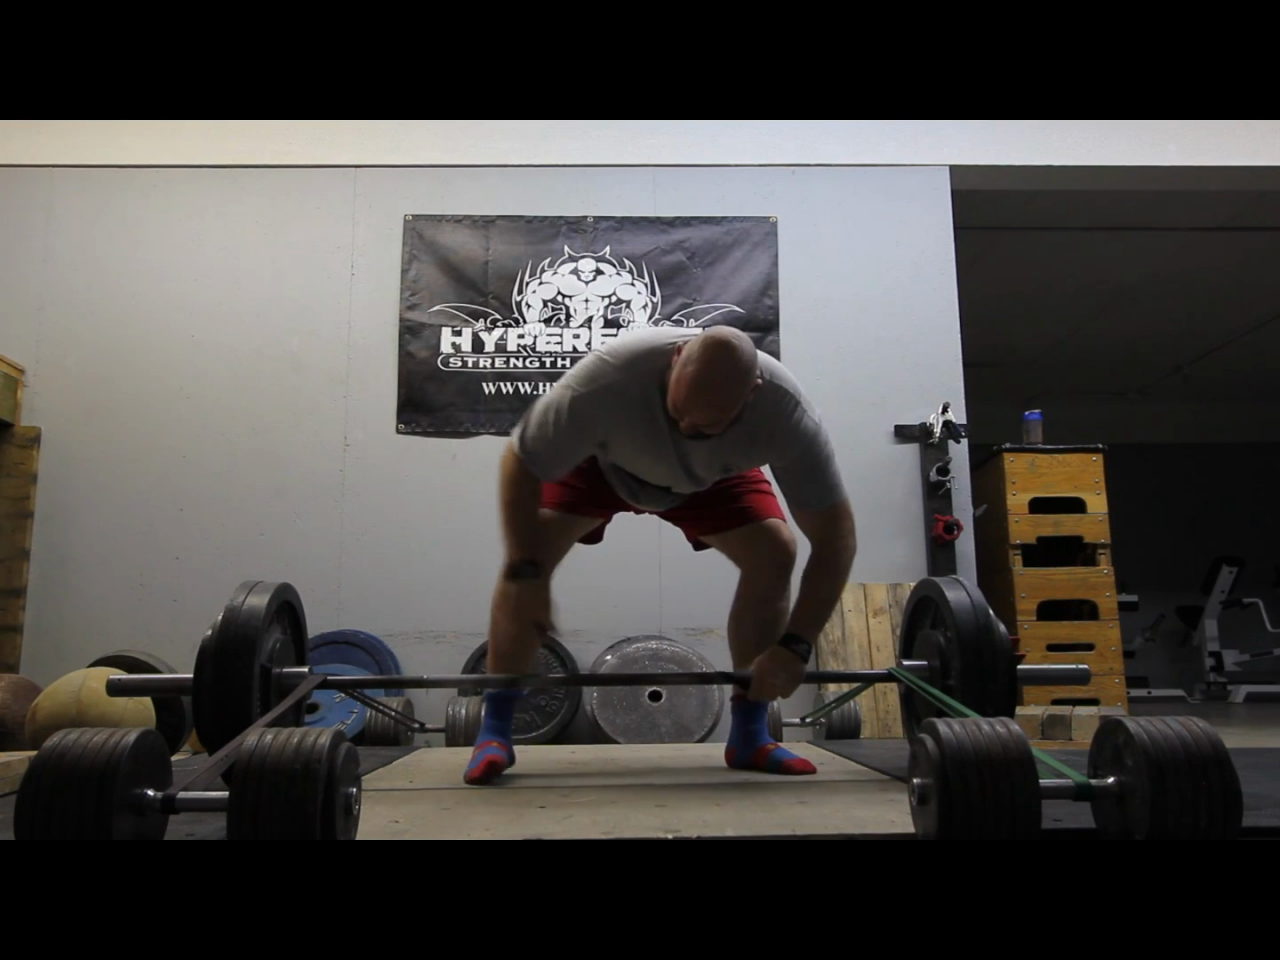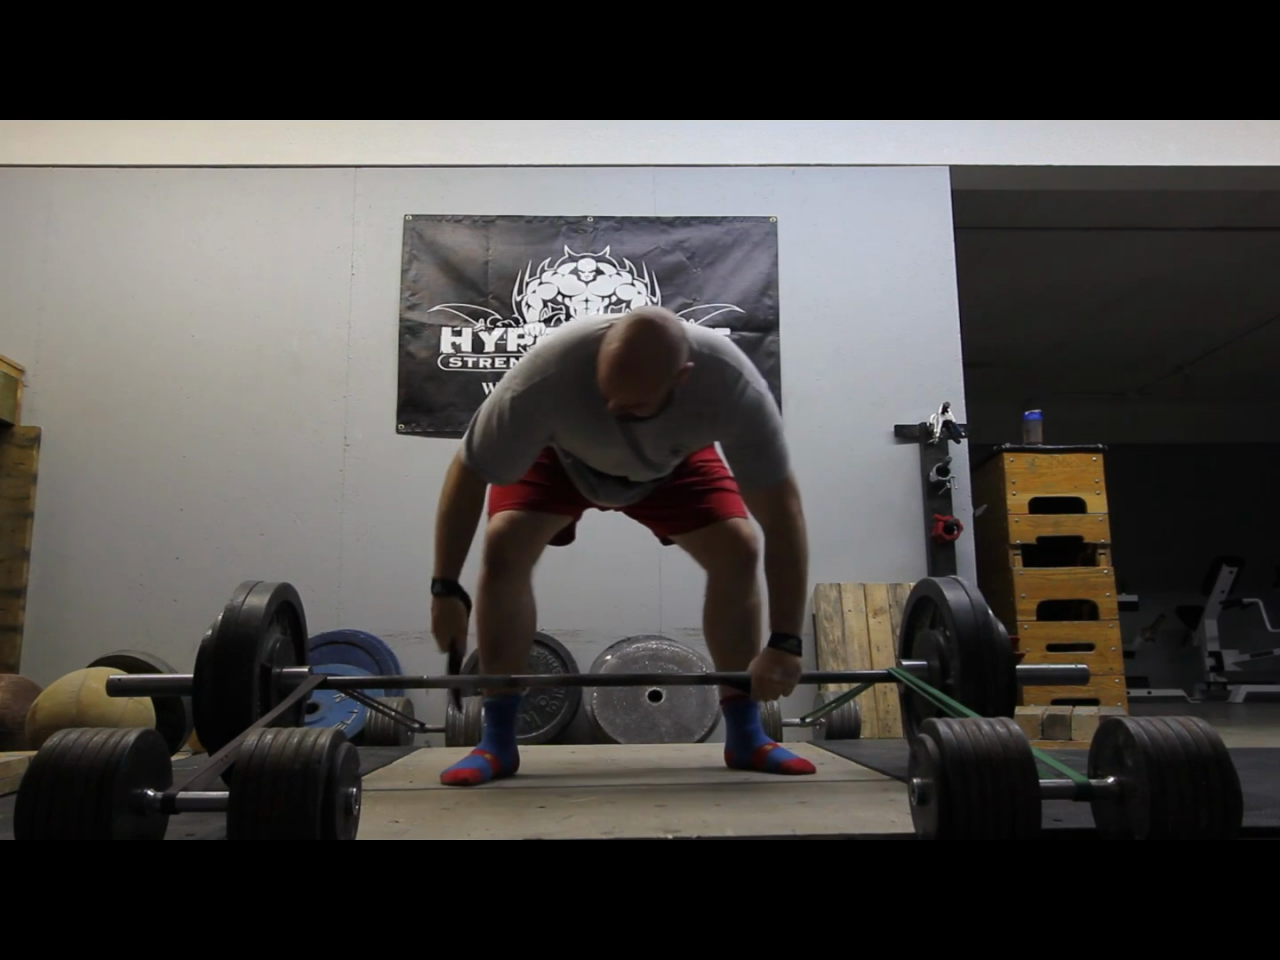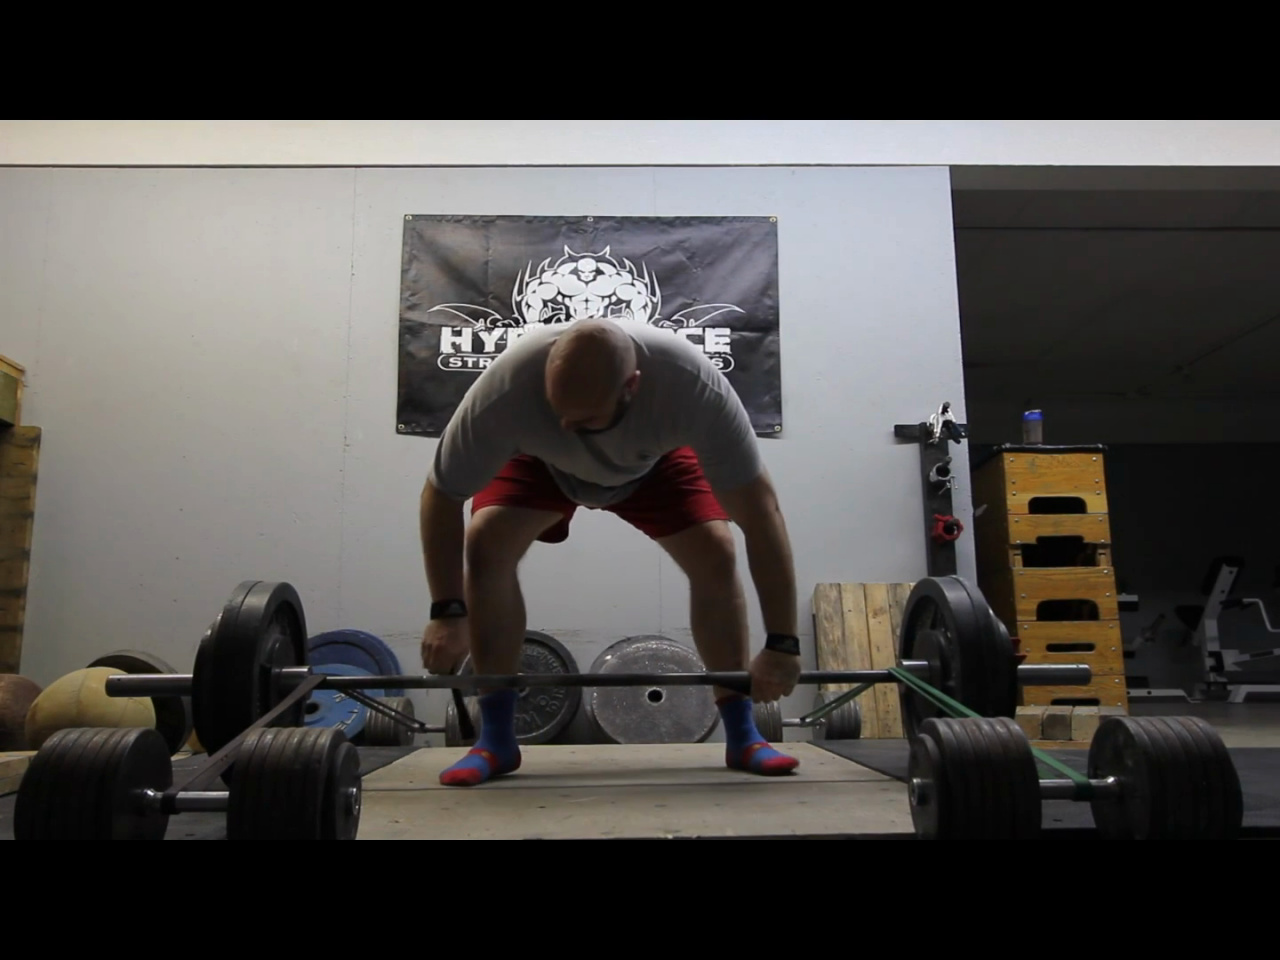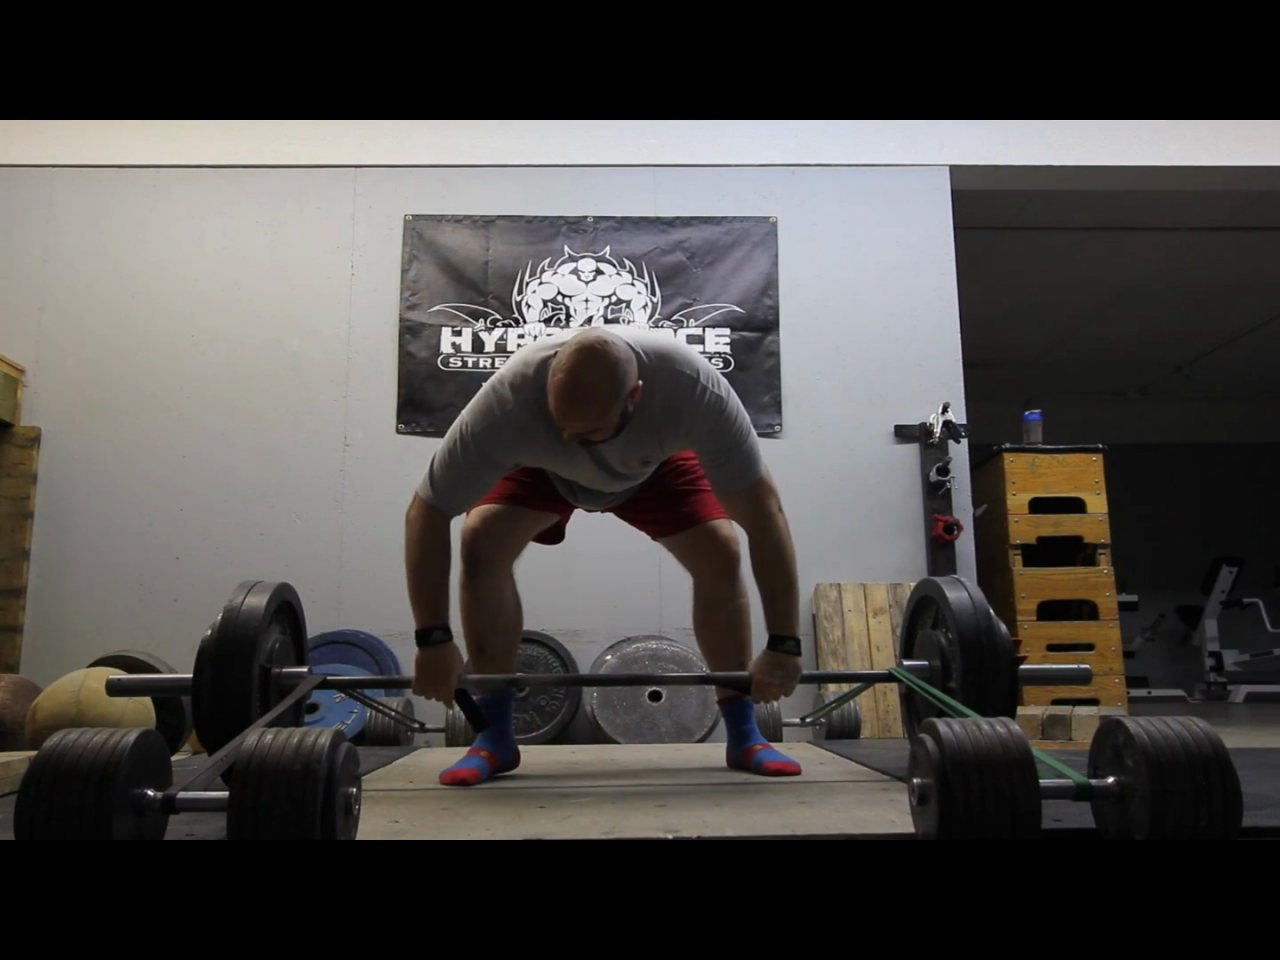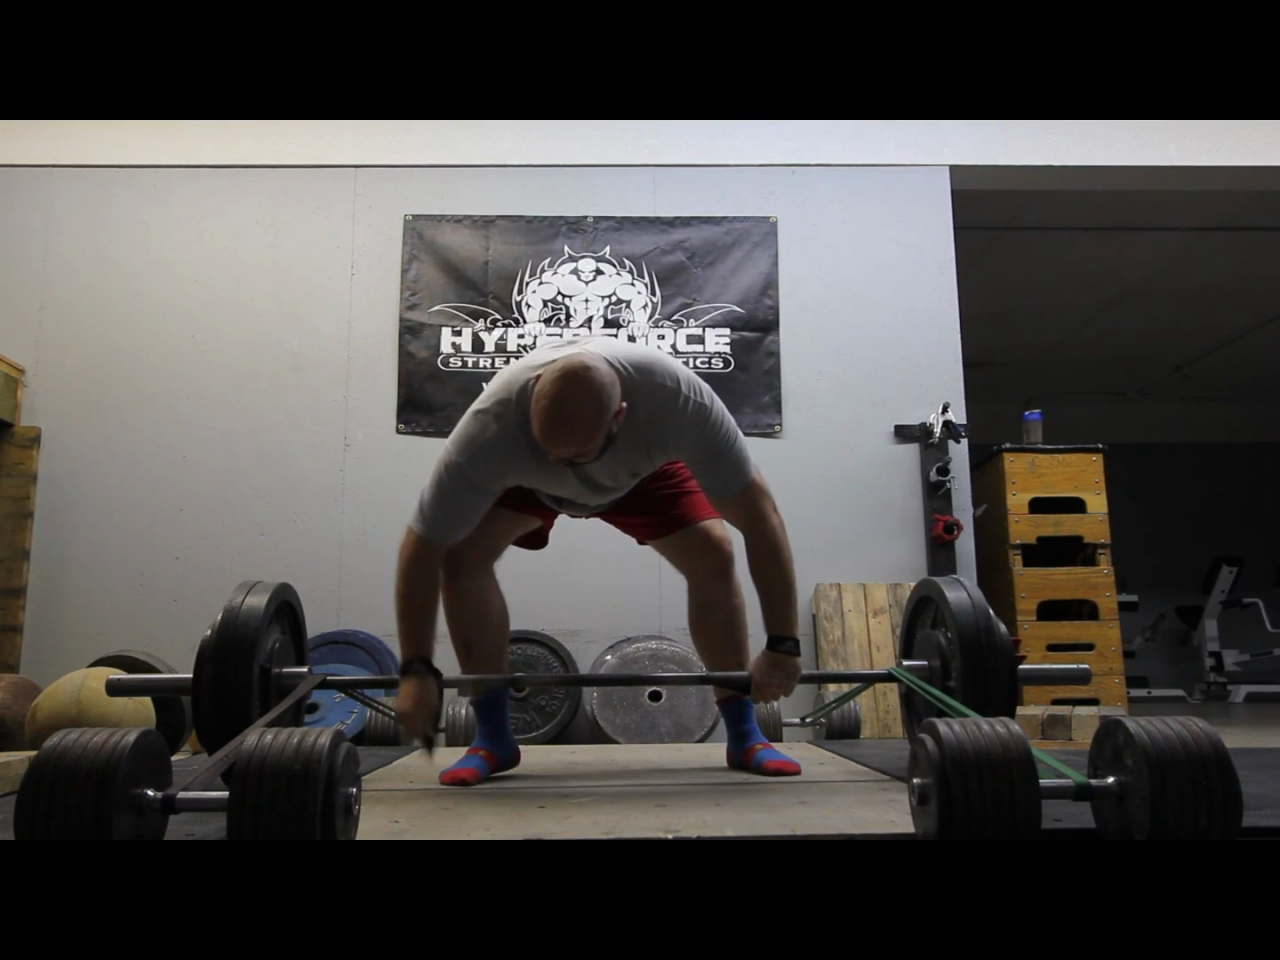
dt=0.4s
person 1, frame 1
left shoulder: (784, 410)
right shoulder: (610, 379)
left elbow: (835, 533)
right elbow: (521, 461)
left wrist: (795, 645)
right wrist: (522, 574)
right hip: (595, 455)
left knee: (774, 552)
right knee: (533, 545)
left ankle: (749, 734)
right ankle: (494, 729)
person 1, frame 2
left shoulder: (730, 383)
right shoulder: (550, 372)
left elbow: (782, 512)
right elbow: (470, 472)
left wrist: (785, 644)
right wrist: (446, 588)
left hip: (671, 464)
right hip: (558, 454)
left knee: (737, 551)
right knee: (505, 546)
left ankle: (745, 734)
right ankle: (497, 741)
person 1, frame 3
left shoulder: (693, 386)
right shoulder: (507, 388)
left elbow: (758, 509)
right elbow: (441, 495)
left wrist: (781, 643)
right wrist: (448, 611)
left hip: (655, 458)
right hip: (540, 459)
left knee: (716, 555)
right knee: (486, 544)
left ankle: (742, 735)
right ankle: (496, 738)
person 1, frame 4
left shoulder: (694, 390)
right shoulder: (508, 402)
left elbow: (763, 511)
right elbow: (428, 511)
left wrist: (784, 645)
right wrist: (433, 640)
left hip: (655, 462)
right hip: (539, 466)
left knee: (720, 553)
right knee: (482, 544)
left ankle: (743, 735)
right ankle: (495, 737)
person 1, frame 5
left shoulder: (678, 400)
right shoulder: (492, 428)
left elbow: (758, 514)
right elbow: (425, 544)
left wrist: (782, 645)
right wrist: (416, 670)
left hip: (642, 468)
right hip: (522, 476)
left knee: (713, 555)
right knee: (463, 551)
left ankle: (743, 735)
right ankle: (493, 736)
